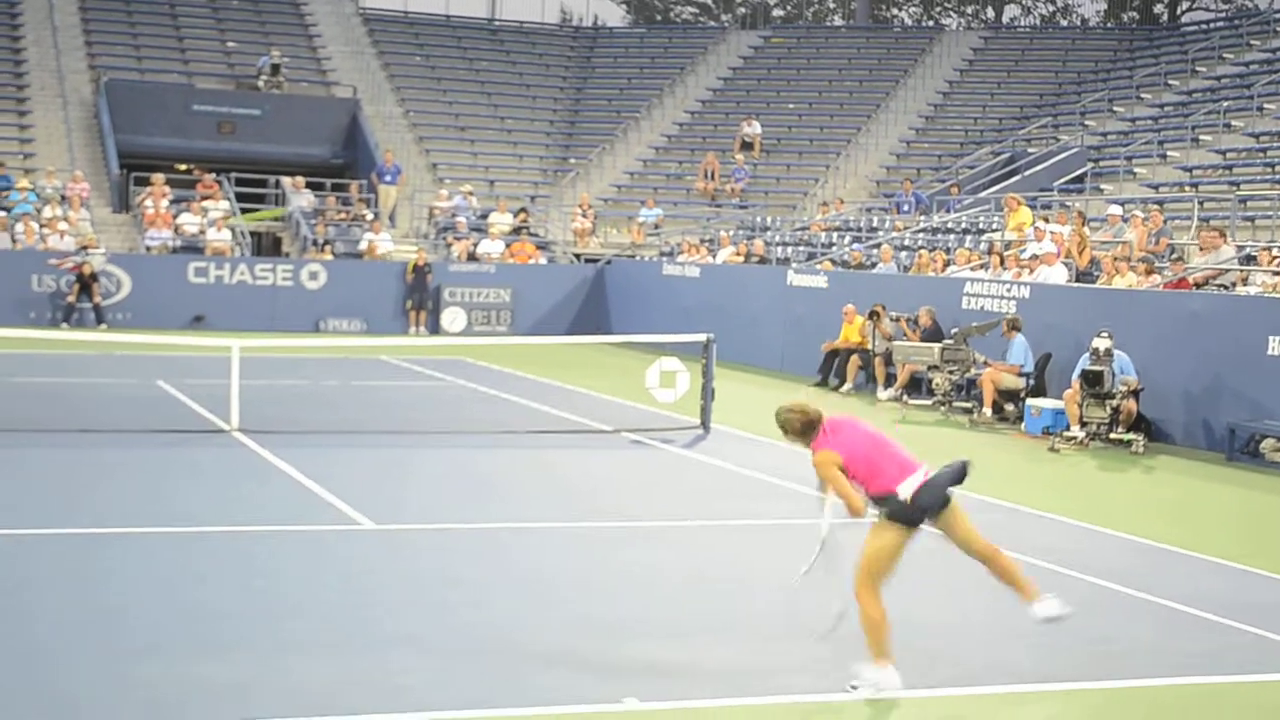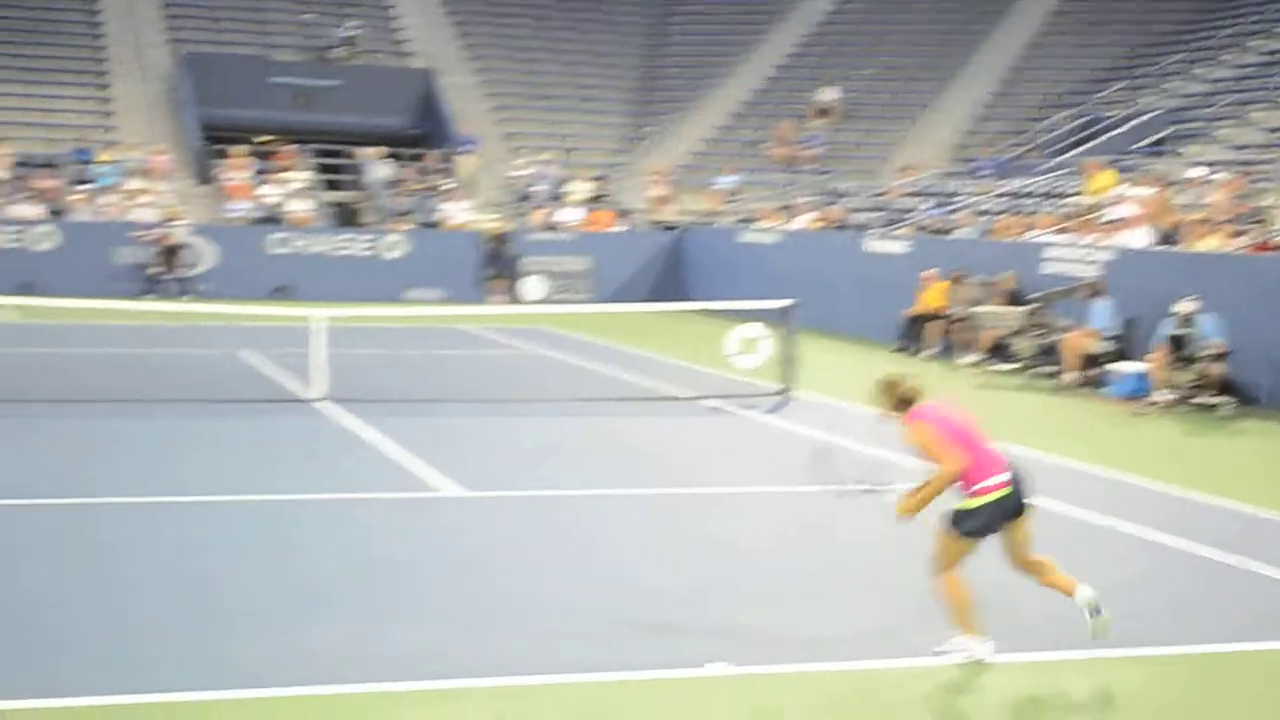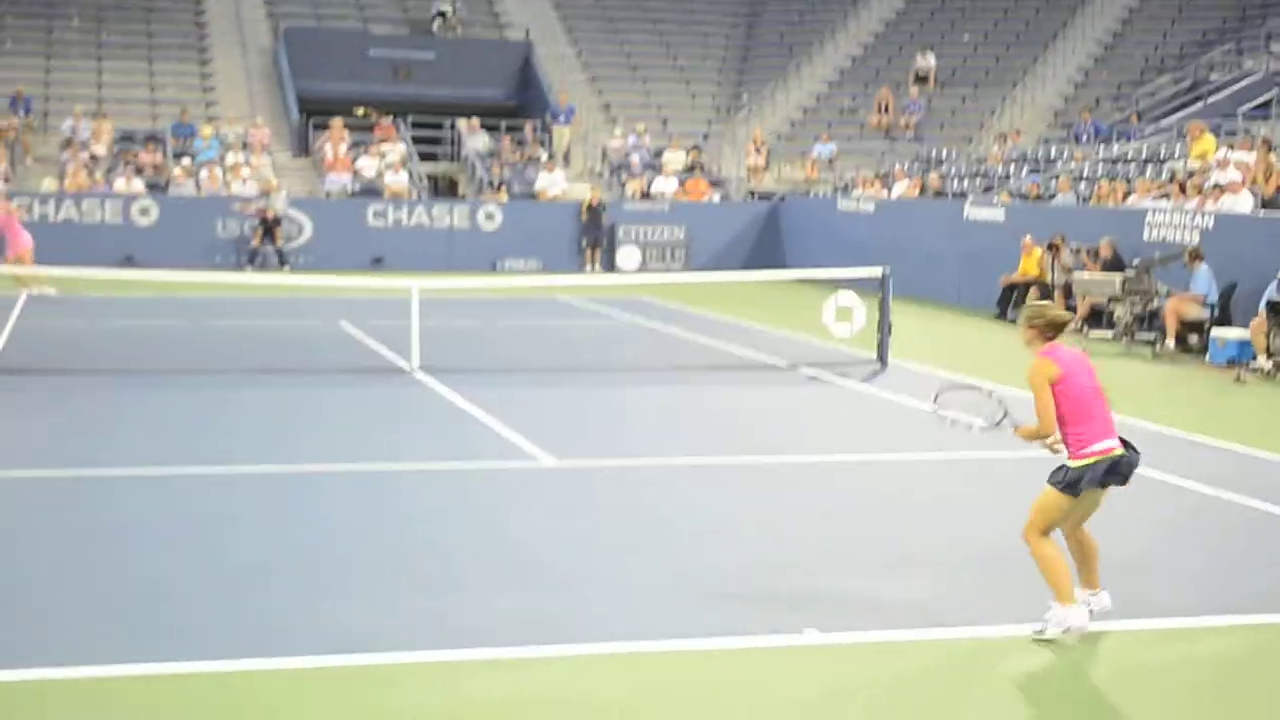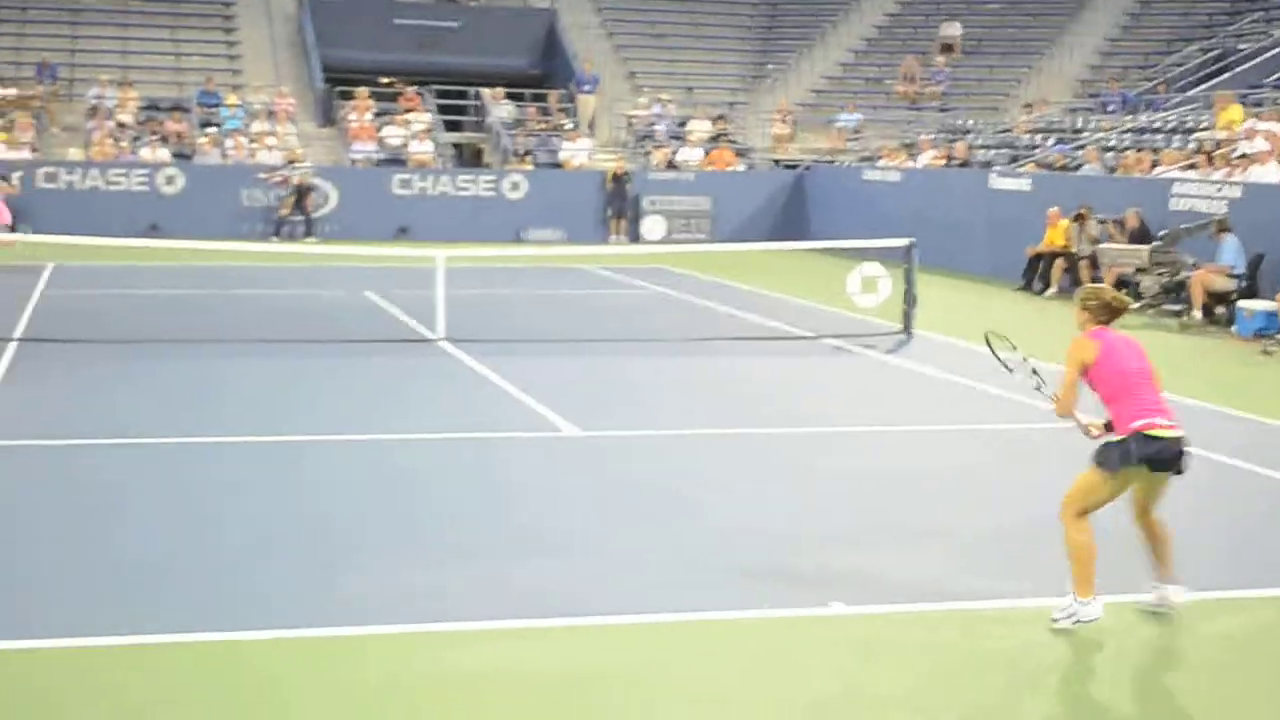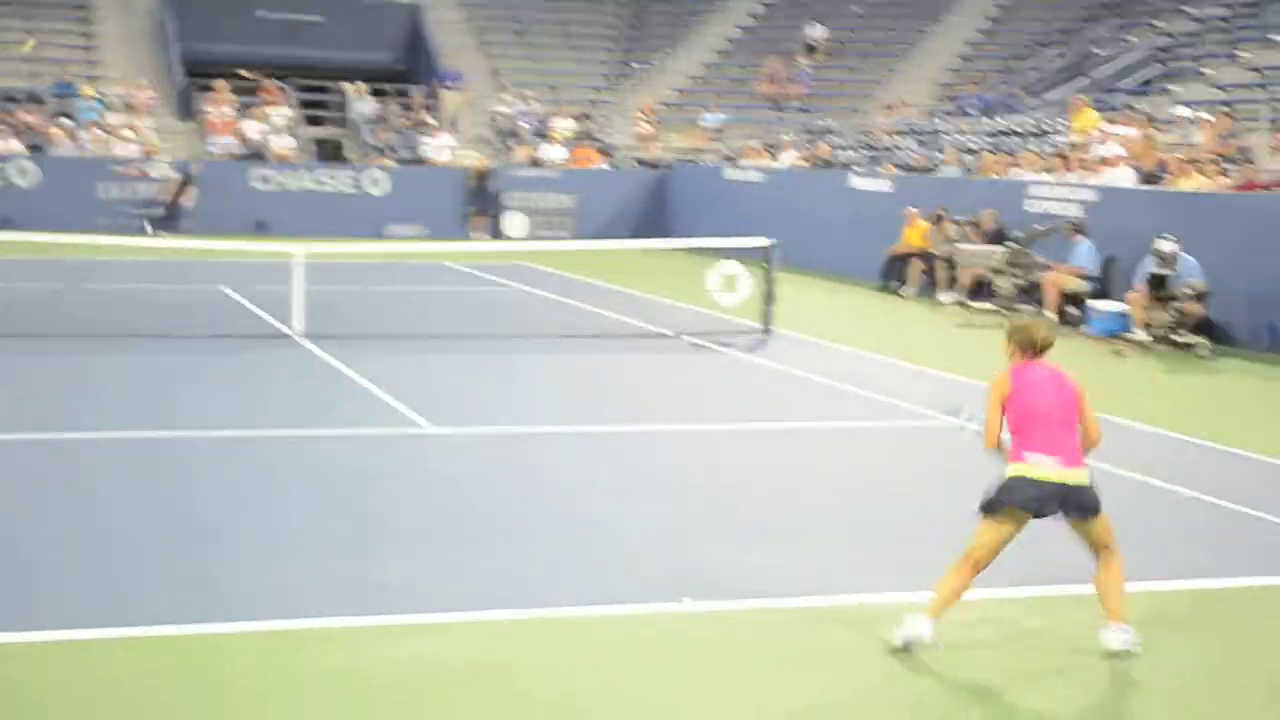
dt=0.3s
person 1, frame 1
left shoulder: (822, 457)
right shoulder: (837, 422)
left elbow: (857, 506)
left hip: (901, 502)
right hip: (924, 483)
left knee: (865, 587)
right knee: (980, 547)
left ankle: (882, 669)
right ankle: (1039, 600)
person 1, frame 2
left shoulder: (915, 428)
right shoulder: (938, 412)
left elbow: (956, 466)
left wrist: (919, 501)
right wrist: (920, 491)
left hip: (985, 496)
right hip: (1006, 482)
left knee: (943, 567)
right knee: (1026, 561)
left ankle: (973, 641)
right ankle: (1079, 592)
person 1, frame 3
left shoulder: (1041, 366)
right shoulder: (1076, 354)
left elbow: (1047, 428)
left wrist: (1029, 434)
left hip: (1090, 460)
right hip: (1112, 452)
left knee: (1035, 532)
right knee: (1070, 524)
left ankle: (1068, 610)
right ankle: (1094, 594)
person 1, frame 4
left shoulder: (1082, 345)
right shoulder: (1132, 343)
left elbow: (1065, 406)
left wrist: (1063, 407)
left hip: (1136, 439)
right hip: (1168, 438)
left knee: (1072, 512)
right knee: (1144, 512)
left ankle: (1085, 601)
right ankle: (1166, 587)
person 1, frame 5
left shoulder: (1005, 379)
right shoulder: (1068, 381)
left elbow: (992, 441)
right elbow: (1093, 436)
left hip: (1028, 478)
right hip: (1074, 481)
left knee: (971, 562)
right knee: (1107, 551)
left ankle: (923, 621)
right ankle: (1117, 629)
